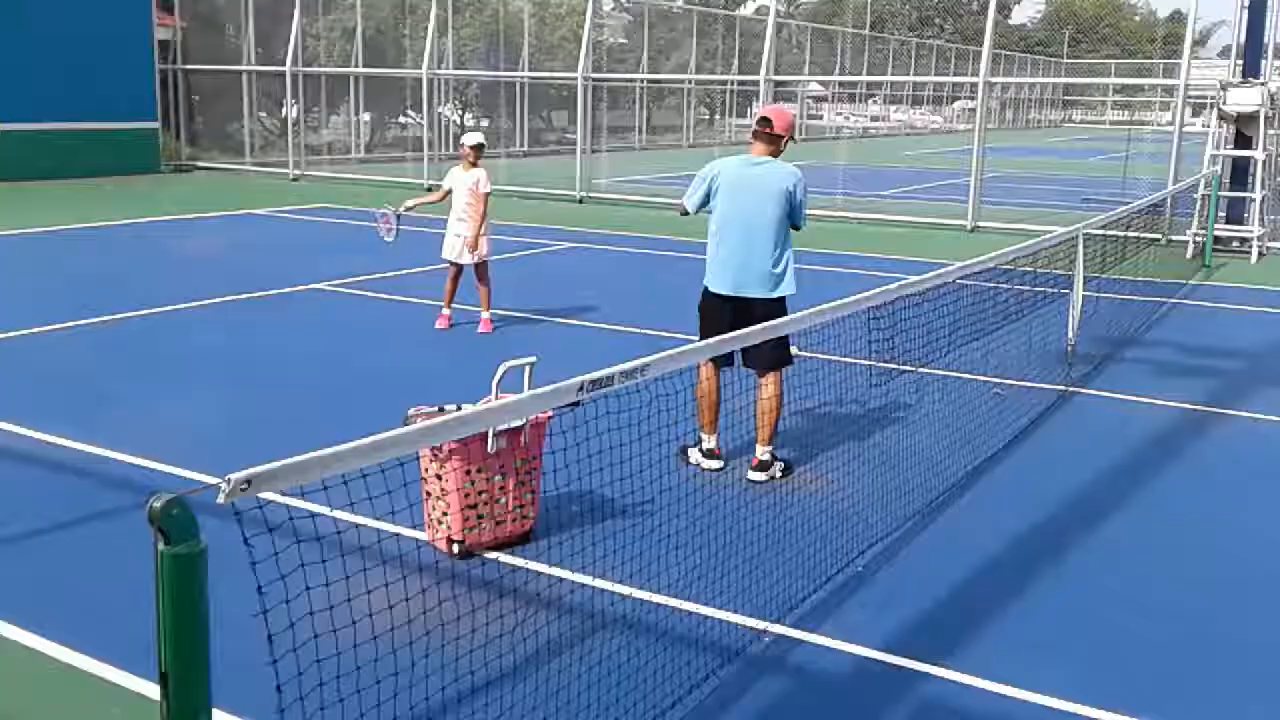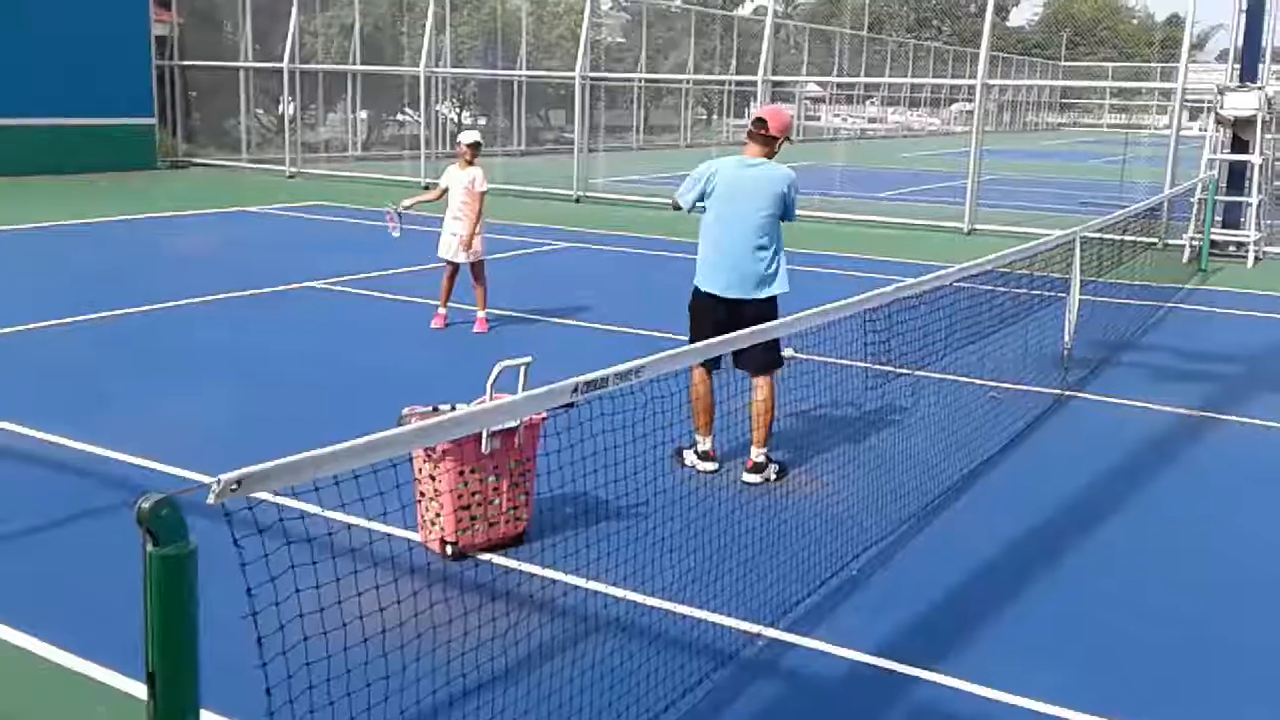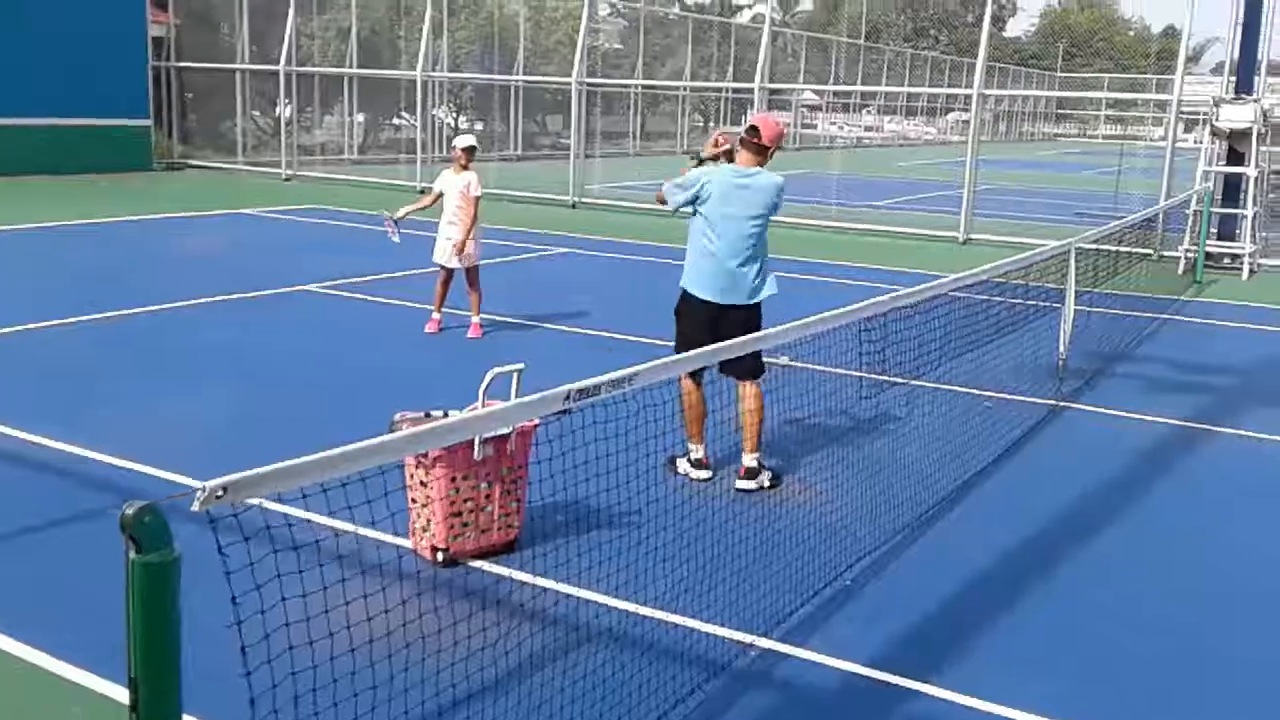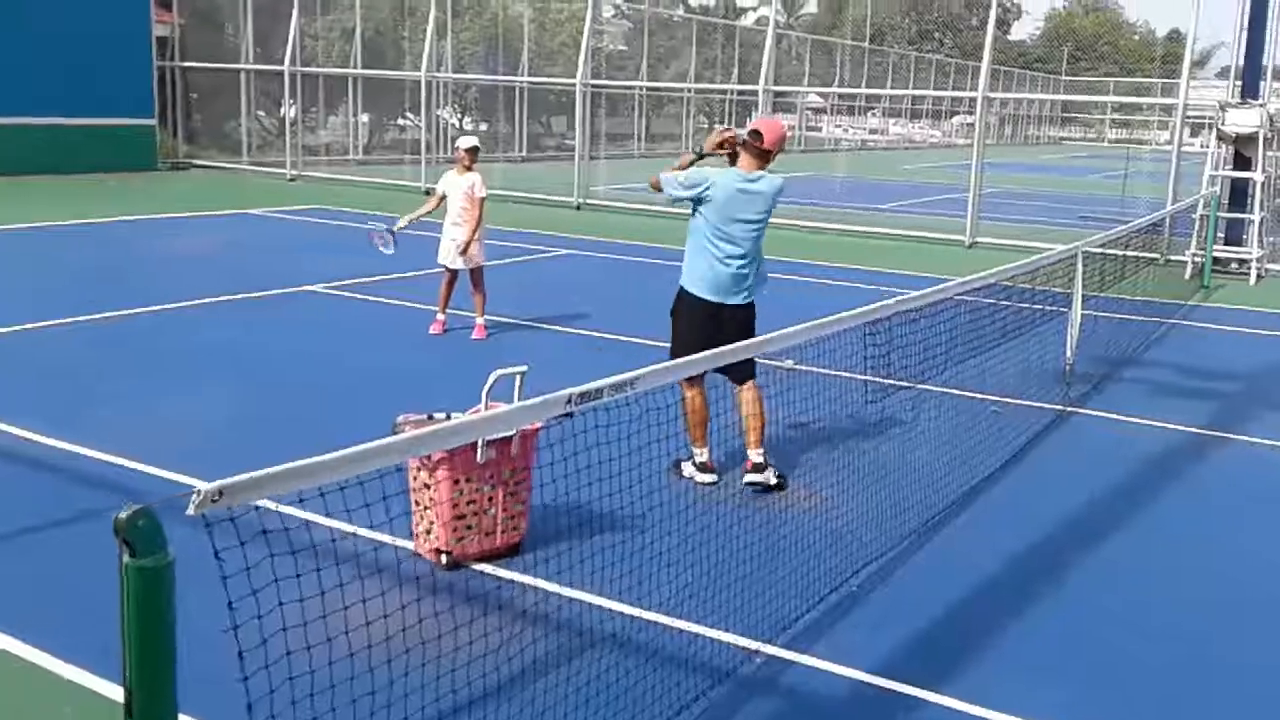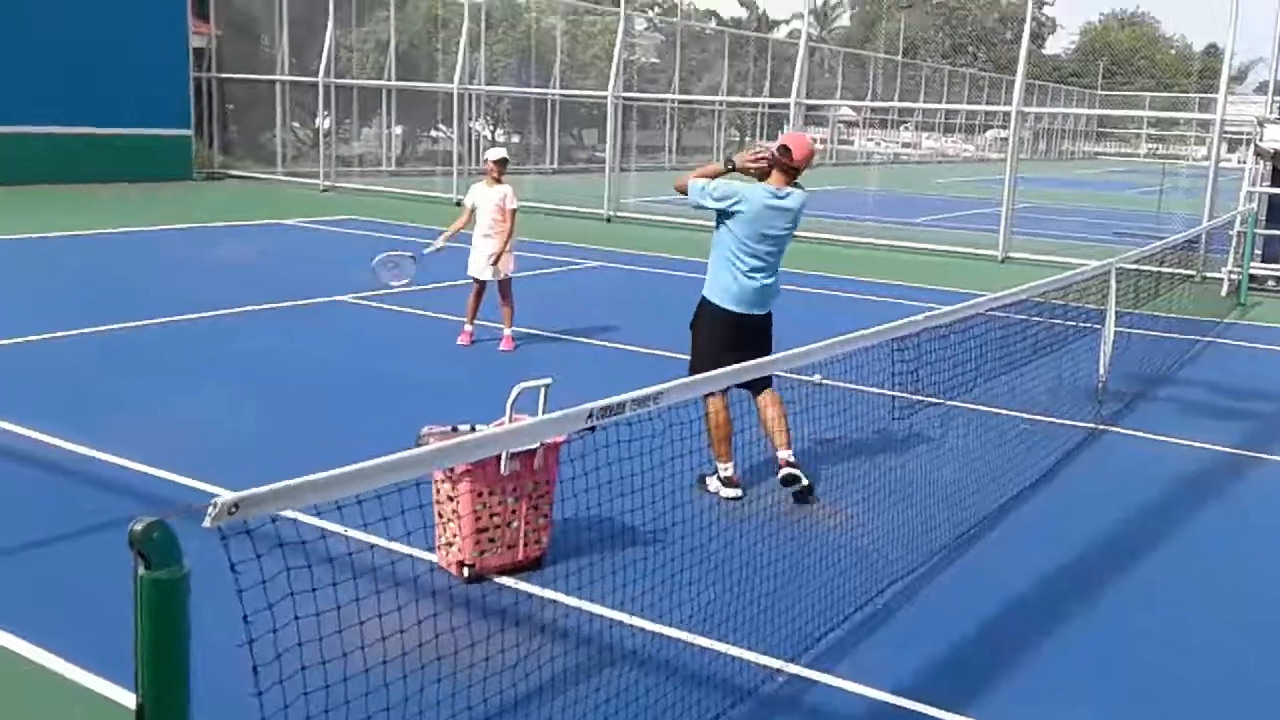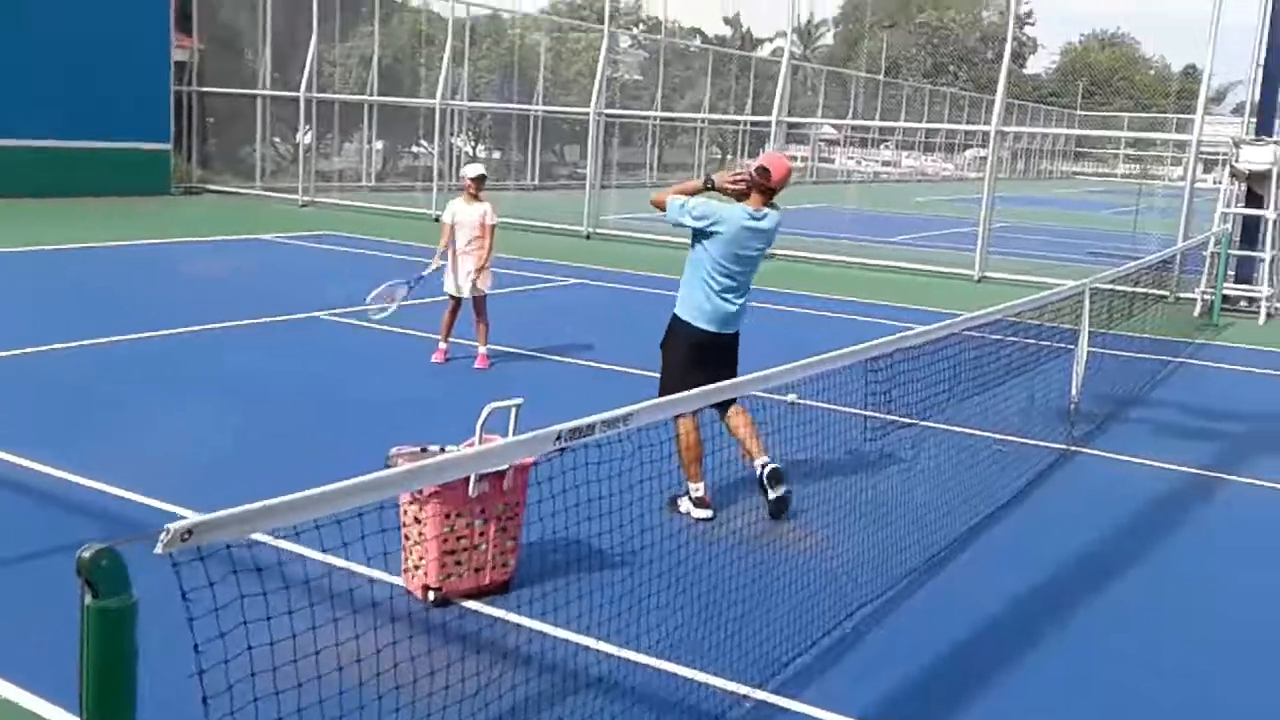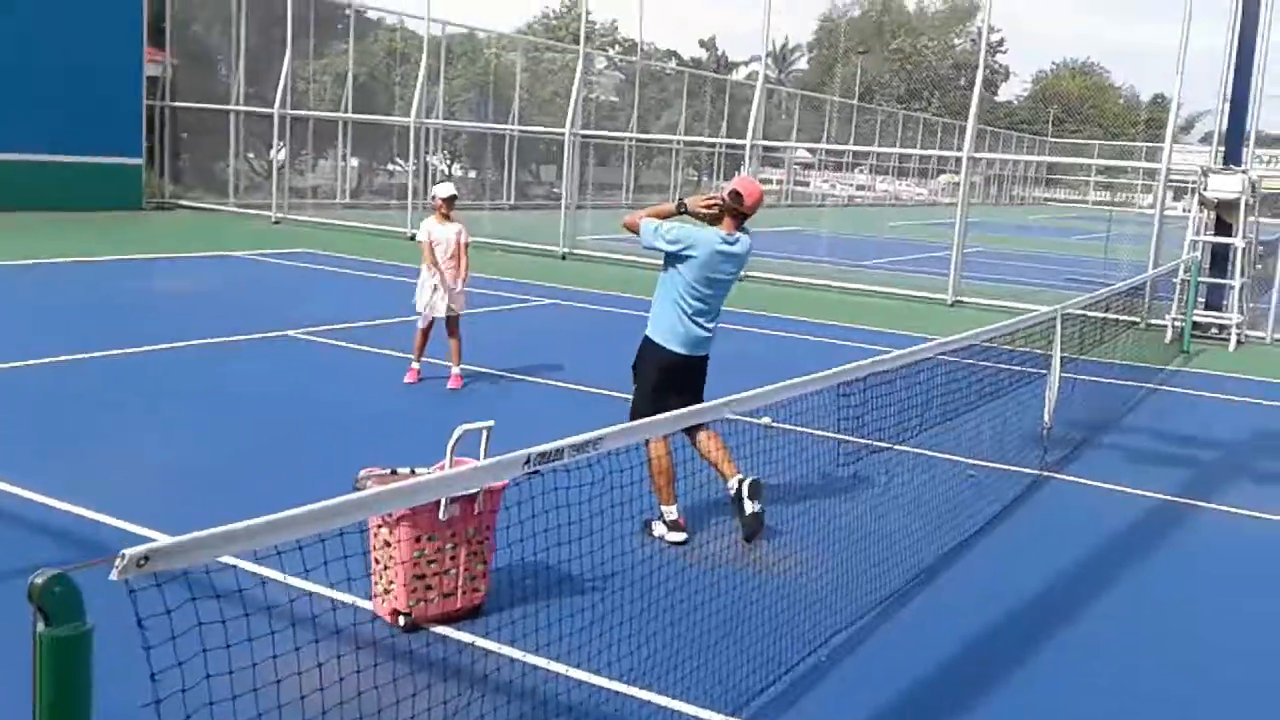
dt=0.1s
person 1, frame 1
left shoulder: (718, 169)
right shoulder: (791, 176)
left elbow: (685, 207)
right elbow: (796, 224)
left hip: (720, 286)
right hip: (768, 290)
left knee: (709, 363)
right knee: (769, 373)
left ankle: (708, 448)
right ankle: (763, 459)
person 1, frame 2
left shoulder: (713, 169)
right shoulder: (784, 177)
left elbow: (678, 202)
left hip: (711, 287)
right hip: (759, 291)
left knee: (701, 366)
right knee: (762, 375)
left ankle: (704, 450)
right ankle: (757, 461)
person 1, frame 3
left shoulder: (705, 178)
right shoulder: (774, 184)
left elbow: (663, 196)
left wrist: (703, 158)
right wrist: (730, 160)
left hip: (700, 294)
right hip: (745, 297)
left knee: (691, 375)
right knee: (749, 379)
left ankle: (697, 458)
right ankle: (751, 466)
person 1, frame 4
left shoulder: (708, 179)
right shoulder: (773, 186)
left elbow: (657, 182)
left wrist: (701, 152)
right wrist: (732, 156)
left hip: (697, 293)
right hip: (740, 298)
left knee: (691, 379)
right knee: (745, 380)
left ankle: (701, 461)
right ankle: (756, 463)
person 1, frame 5
left shoulder: (738, 194)
right shoulder: (797, 201)
left elbow: (681, 184)
left wrist: (732, 164)
right wrist: (762, 174)
left hip: (720, 305)
right hip: (759, 309)
left knee: (713, 390)
right knee: (761, 386)
left ankle: (725, 475)
right ankle: (786, 459)
person 1, frame 6
left shoulder: (715, 214)
right shoulder: (771, 221)
left elbow: (658, 199)
left wrist: (712, 182)
right wrist: (740, 193)
left hip: (691, 324)
right hip: (727, 327)
left knee: (684, 410)
right knee: (729, 404)
left ankle: (697, 496)
right ankle: (763, 464)
person 1, frame 7
left shoulder: (689, 238)
right shoulder: (743, 246)
left elbow: (631, 220)
left wrist: (684, 206)
right wrist: (710, 218)
left hip: (662, 346)
right hip: (698, 350)
left knee: (655, 432)
right knee: (696, 425)
left ankle: (671, 519)
right ankle: (739, 483)
person 2, frame 1
left shoulder: (481, 174)
right shoulder: (454, 172)
left elbow: (483, 209)
right elbow: (440, 195)
left wrist: (475, 236)
right wrist: (415, 202)
left hip: (474, 232)
right hip: (455, 230)
left knee: (481, 275)
right knee: (453, 273)
left ankle: (486, 317)
right ankle: (446, 313)
person 2, frame 2
left shoulder: (477, 173)
right shoulder: (450, 170)
left elbow: (478, 208)
right elbow: (437, 193)
left wrist: (470, 234)
right wrist: (413, 200)
left hip: (470, 231)
right hip: (451, 229)
left knee: (478, 274)
right knee: (450, 272)
left ankle: (481, 316)
right ankle: (441, 312)
person 2, frame 3
left shoulder: (472, 178)
right shoulder: (445, 175)
left elbow: (473, 213)
right elbow: (430, 199)
left wrist: (463, 238)
right wrist: (407, 209)
left hip: (465, 236)
right hip: (446, 234)
left knee: (472, 279)
right knee: (444, 277)
left ankle: (476, 321)
right ankle: (436, 316)
person 2, frame 4
left shoulder: (476, 178)
right shoulder: (448, 176)
left elbow: (478, 214)
right elbow: (434, 202)
left wrist: (469, 239)
right wrist: (411, 217)
left hip: (470, 237)
right hip: (450, 235)
left knee: (477, 280)
right knee: (448, 278)
left ankle: (480, 322)
right ankle: (440, 318)
person 2, frame 5
left shoulder: (506, 191)
right shoulder: (476, 189)
left elbow: (509, 225)
right elbow: (465, 218)
left wrist: (501, 249)
right wrist: (446, 235)
left hip: (499, 248)
right hip: (478, 247)
left knee: (505, 291)
right knee: (477, 289)
left ankle: (508, 334)
right ankle: (468, 329)
person 2, frame 6
left shoulder: (485, 207)
right shoulder: (453, 205)
left elbow: (489, 240)
right elbow: (447, 236)
left wrist: (482, 264)
right wrist: (440, 254)
left hip: (478, 265)
right hip: (457, 263)
left knee: (480, 309)
right knee: (452, 306)
left ankle: (482, 352)
right ankle: (442, 347)
person 2, frame 7
left shoulder: (459, 226)
right shoulder: (427, 224)
left elbow: (463, 257)
right elbow: (427, 254)
left wrist: (462, 279)
right wrist: (438, 273)
left hip: (453, 285)
right hip: (431, 282)
left knee: (453, 329)
right knee: (424, 326)
left ankle: (456, 372)
right ankle: (415, 367)
